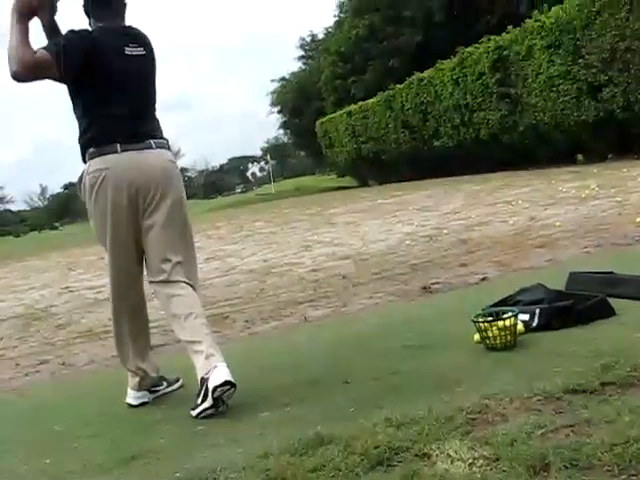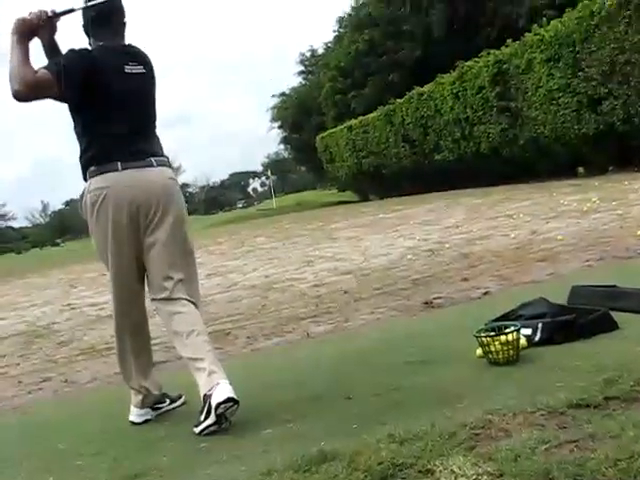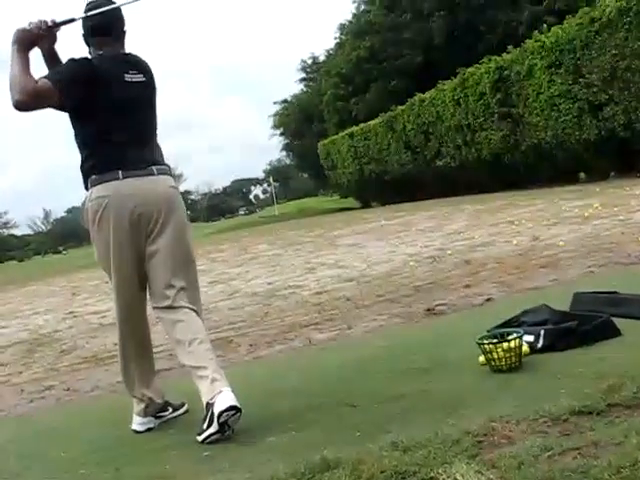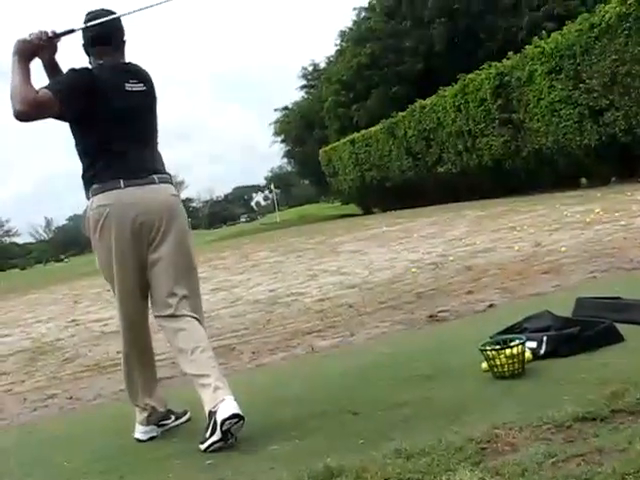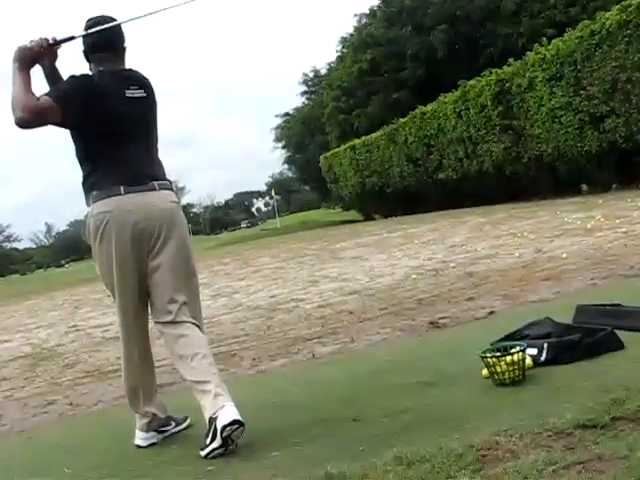
dt=0.2s
person 1, frame 1
left shoulder: (82, 42)
right shoulder: (140, 42)
left elbow: (23, 68)
left hip: (108, 169)
right hip: (156, 161)
left knee: (123, 283)
right knee: (173, 275)
left ankle: (142, 379)
right ankle: (212, 367)
person 1, frame 2
left shoulder: (82, 62)
right shoulder: (141, 61)
left elbow: (24, 88)
left wrist: (19, 40)
right wrist: (49, 43)
left hip: (109, 186)
right hip: (158, 178)
left knee: (125, 299)
right knee: (174, 291)
left ankle: (144, 395)
right ankle: (214, 384)
person 1, frame 3
left shoulder: (83, 71)
right shoulder: (141, 70)
left elbow: (24, 97)
left wrist: (20, 49)
right wrist: (50, 52)
left hip: (111, 195)
right hip: (159, 186)
left knee: (127, 307)
right knee: (176, 300)
left ankle: (147, 404)
right ankle: (217, 392)
person 1, frame 4
left shoulder: (83, 80)
right shoulder: (141, 78)
left elbow: (26, 108)
left wrist: (21, 59)
right wrist: (50, 62)
left hip: (112, 203)
right hip: (160, 194)
left knee: (130, 315)
right knee: (178, 308)
left ankle: (149, 412)
right ankle: (219, 400)
person 1, frame 5
left shoulder: (83, 87)
right shoulder: (142, 85)
left elbow: (26, 114)
left wrist: (22, 66)
right wrist: (51, 69)
left hip: (112, 210)
right hip: (161, 201)
left knee: (130, 321)
right knee: (178, 315)
left ankle: (150, 418)
right ankle: (219, 406)
